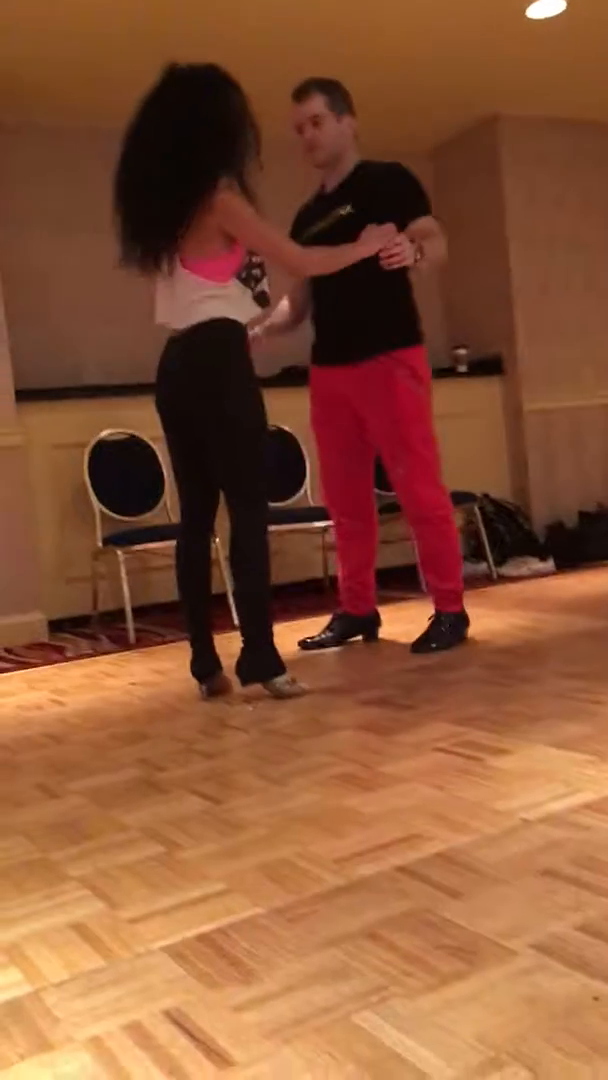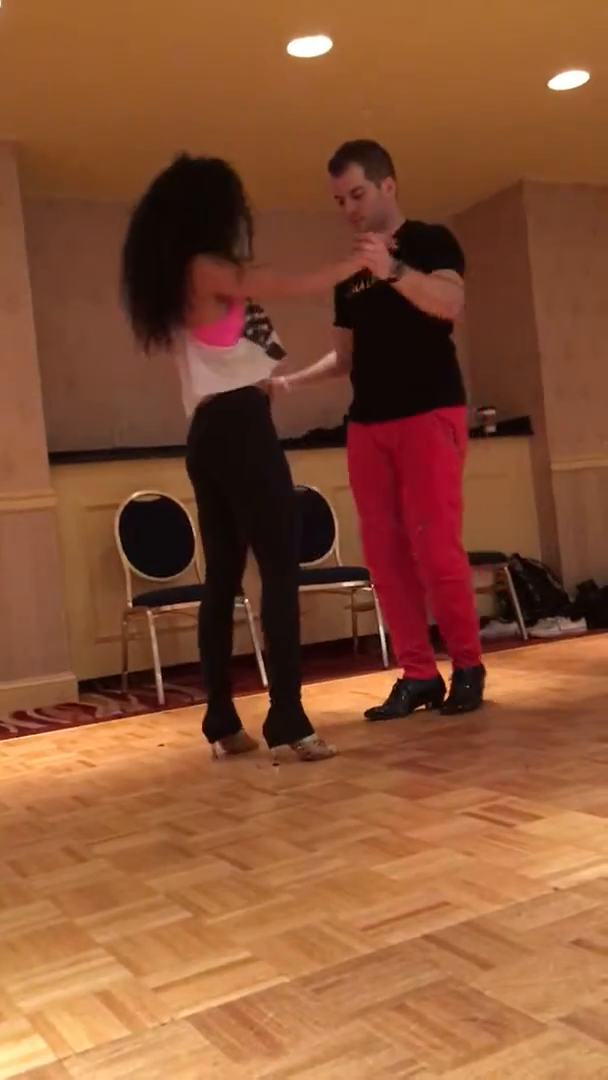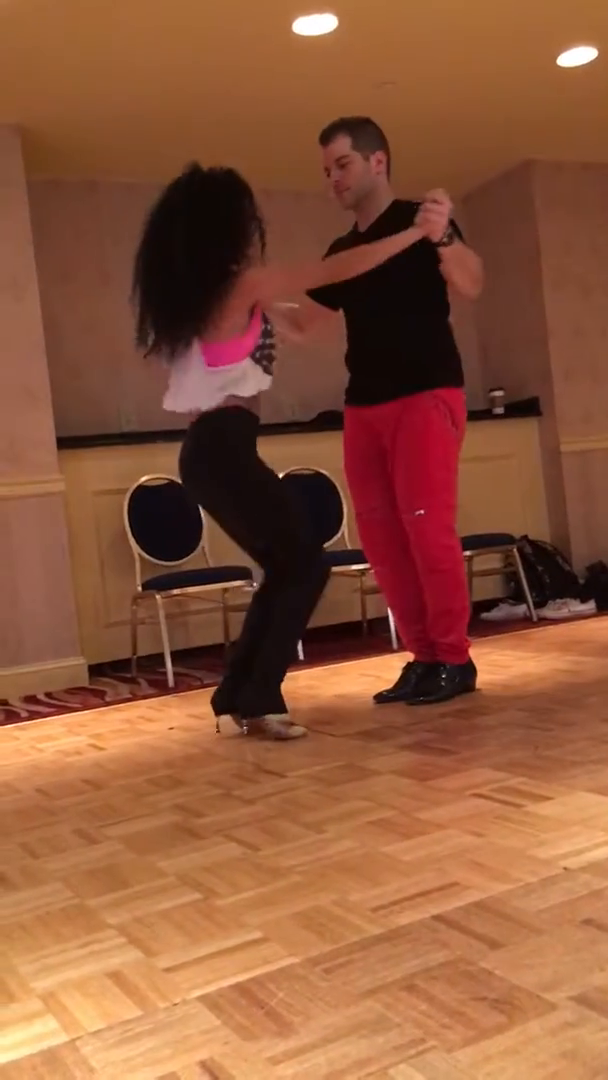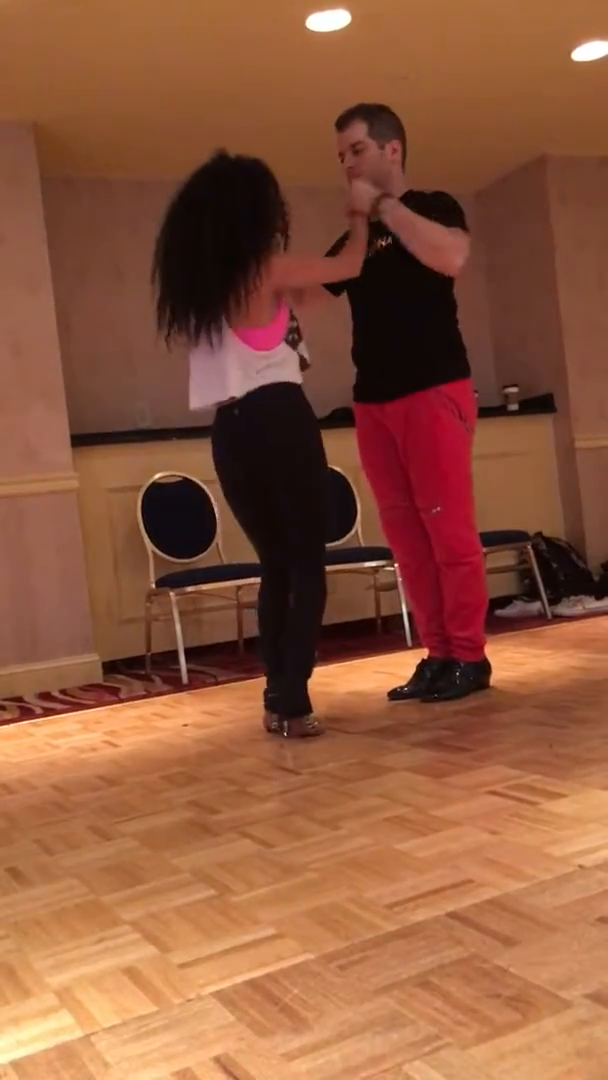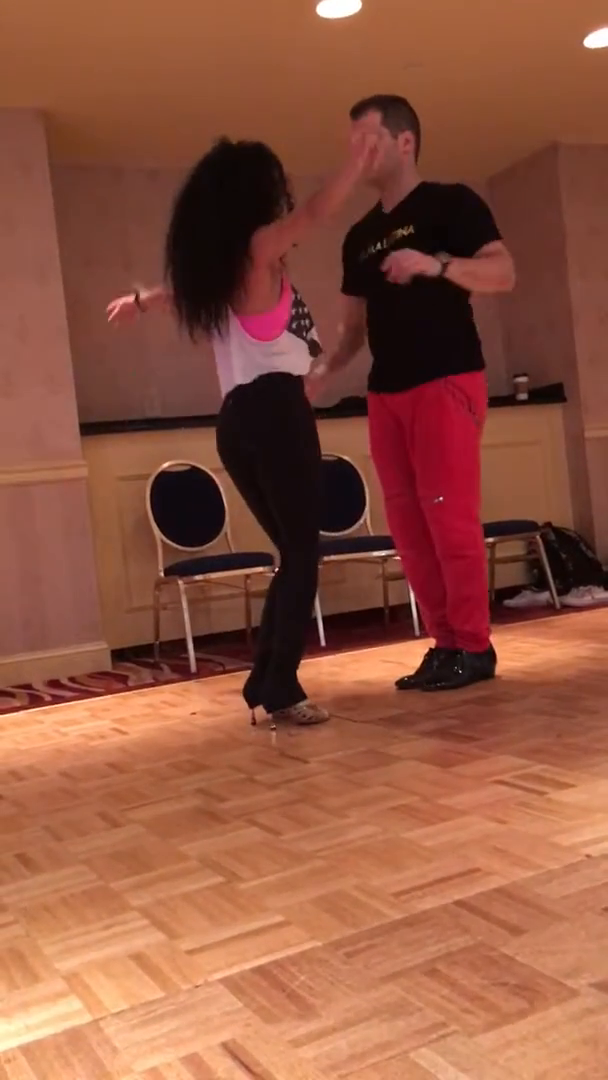
dt=1s
person 1, frame 1
left shoulder: (164, 204)
right shoulder: (218, 198)
right elbow: (301, 263)
right wrist: (366, 245)
left hip: (176, 365)
right hip: (216, 359)
left knee: (196, 514)
right knee: (248, 508)
left ankle: (204, 663)
right ankle: (259, 658)
person 1, frame 2
left shoulder: (173, 279)
right shoulder: (207, 268)
right elbow: (298, 287)
right wrist: (361, 260)
left hip: (205, 433)
right hip: (239, 426)
left knee: (222, 578)
right knee: (280, 571)
left ankle: (222, 722)
right ankle: (287, 719)
person 1, frame 3
left shoulder: (186, 291)
right shoulder: (242, 282)
right elbow: (340, 269)
right wrist: (419, 231)
left hip: (201, 450)
right hip: (226, 446)
left knee: (280, 569)
right knee: (307, 566)
left ankle: (237, 693)
right ankle: (261, 697)
person 1, frame 4
left shoulder: (197, 277)
right shoulder: (266, 266)
right elbow: (348, 267)
right wrist: (361, 217)
left hip: (231, 431)
right hip: (280, 418)
left knee: (277, 566)
right knee: (306, 562)
left ankle: (278, 694)
right ankle: (292, 700)
person 1, frame 5
left shoulder: (212, 263)
right shoulder: (260, 246)
left elbow: (179, 289)
right elbow: (316, 212)
left wrist: (139, 298)
right wrist: (358, 155)
left hip: (235, 420)
right hip: (276, 410)
left knee: (293, 552)
right knee: (302, 554)
left ankle: (264, 681)
right ankle: (279, 688)
person 2, frame 1
left shoulder: (388, 181)
right shoulder: (307, 217)
left elbow: (435, 241)
right elbow: (300, 299)
left wrist: (413, 252)
right wrist: (257, 331)
left hip: (390, 357)
right hip: (329, 367)
left knee: (417, 483)
right knee: (344, 494)
left ankle: (450, 609)
right ankle: (357, 610)
person 2, frame 2
left shoulder: (430, 241)
right shoulder: (348, 276)
left elbow: (450, 302)
left wrist: (394, 270)
right wrist: (292, 379)
left hip: (430, 414)
right hip: (368, 423)
left knee: (434, 542)
right knee: (384, 552)
left ankle: (468, 666)
right ankle: (418, 675)
person 2, frame 3
left shoulder: (426, 220)
right shoulder: (344, 250)
left elbow: (471, 283)
right elbow: (305, 316)
left wrist: (442, 238)
left hip: (426, 397)
right hip: (363, 407)
left knee: (427, 528)
right knee: (379, 536)
left ankle: (454, 659)
right ankle: (422, 657)
person 2, frame 4
left shoulder: (432, 209)
right shoulder: (352, 240)
left elbow: (452, 258)
left wrist: (382, 203)
left hip: (434, 392)
right hip: (374, 400)
left knee: (447, 525)
right knee: (404, 533)
left ankle: (468, 656)
right ankle: (438, 654)
person 2, frame 5
left shoulder: (450, 203)
right shoulder: (360, 236)
left elbow: (503, 272)
left wrist: (438, 263)
right wrist: (321, 371)
left hip: (447, 381)
right hip: (386, 392)
left knee: (450, 515)
right knee: (407, 523)
left ankle: (474, 646)
right ankle: (444, 644)
